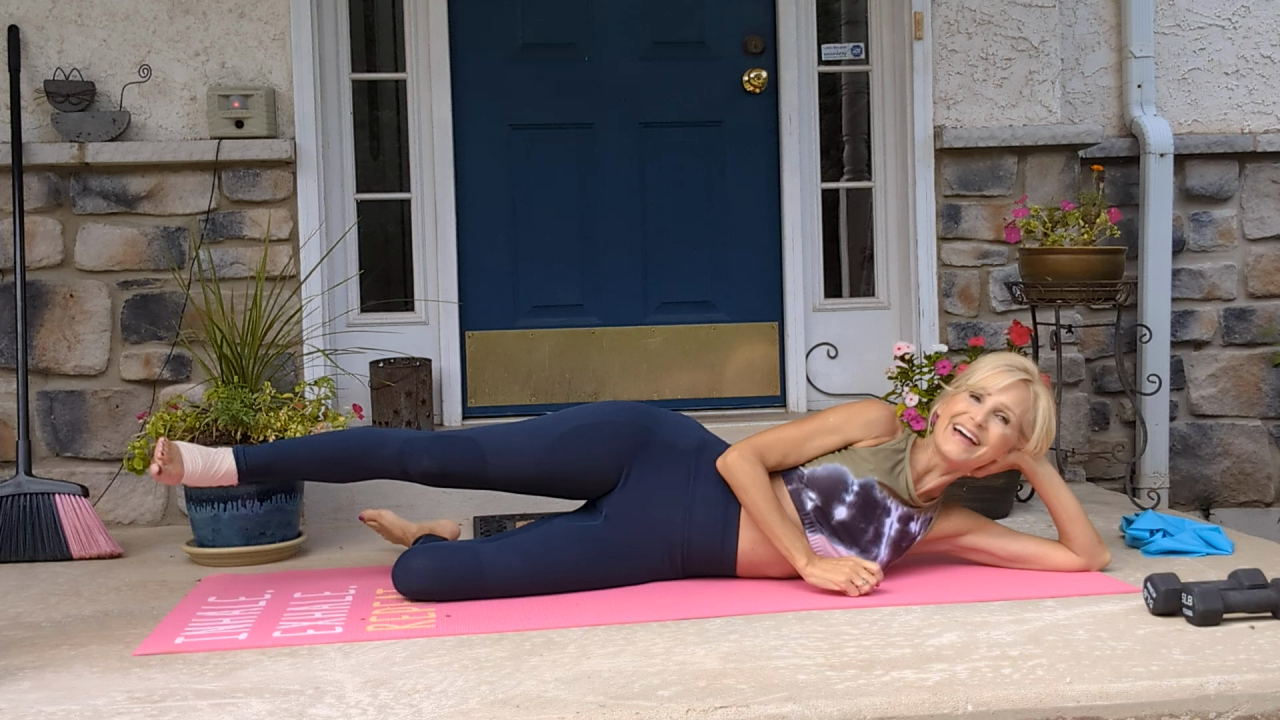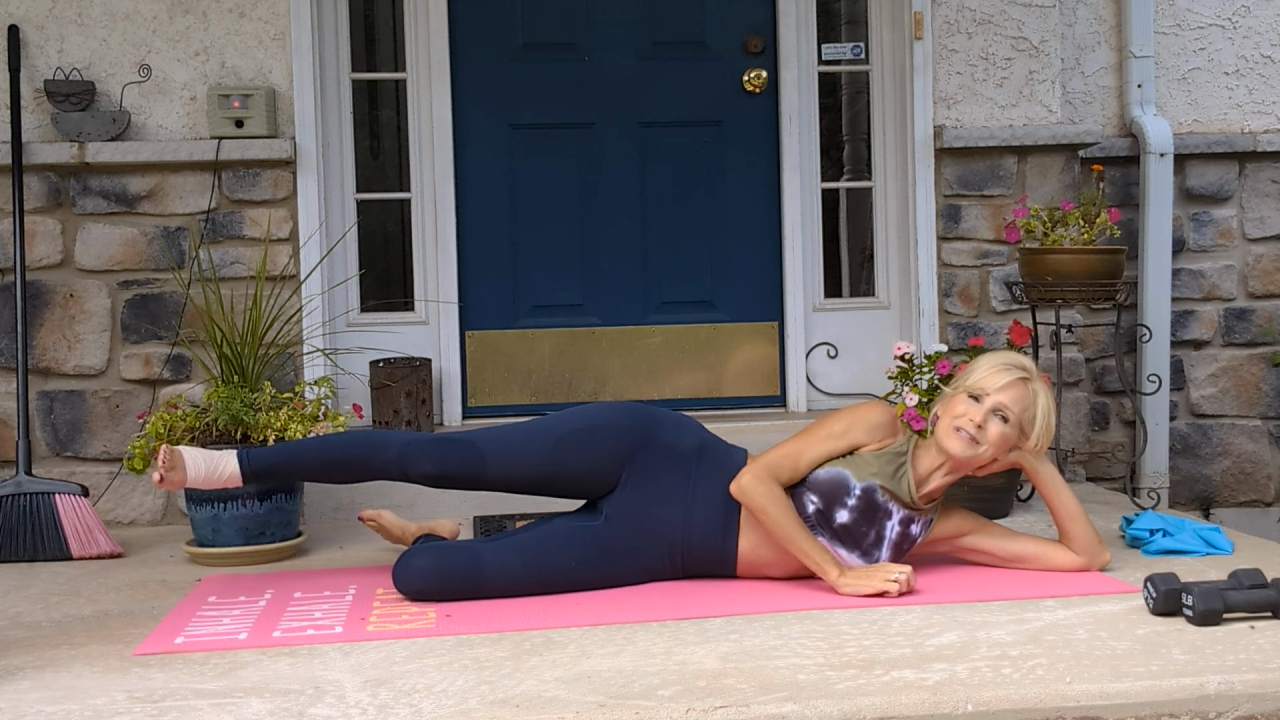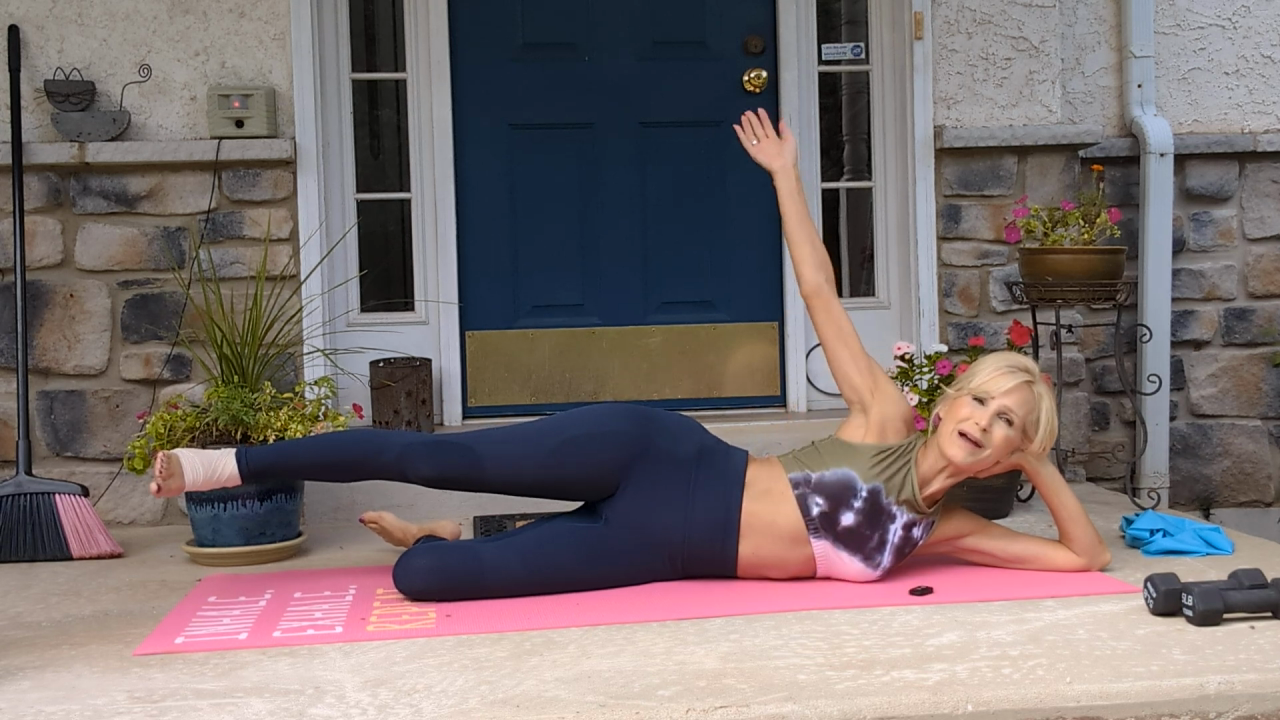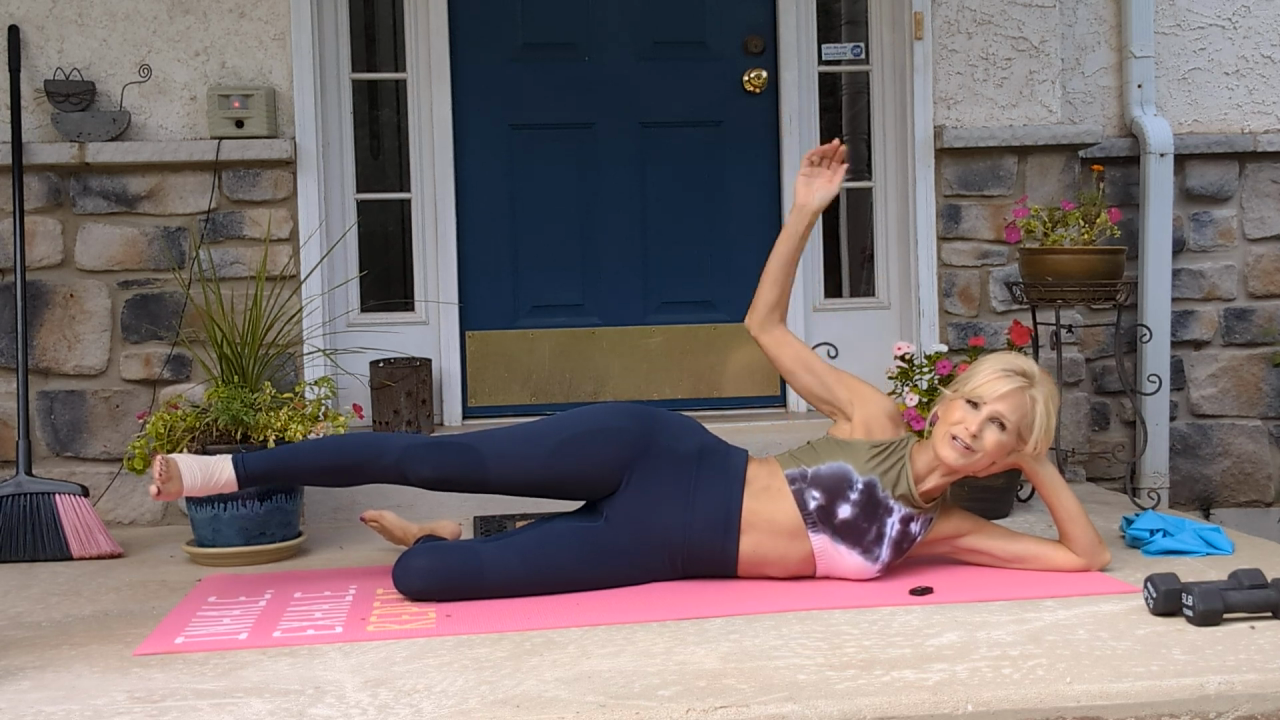
dt=1s
person 1, frame 1
left shoulder: (941, 523)
right shoulder: (876, 422)
left elbow: (1086, 556)
right elbow: (741, 458)
left wrist: (1040, 464)
right wrist: (809, 563)
left hip: (656, 546)
right hip: (656, 454)
right knee: (432, 455)
left ankle: (434, 537)
right ankle: (231, 460)
person 1, frame 2
left shoulder: (939, 525)
right shoulder: (878, 425)
left elbow: (1086, 556)
right elbow: (754, 478)
left wrist: (1039, 464)
right wrist: (836, 573)
left hip: (657, 549)
right hip: (655, 454)
right knee: (434, 456)
left ankle: (440, 537)
right ankle: (235, 464)
person 1, frame 3
left shoulder: (938, 528)
right shoulder: (885, 419)
left elbow: (1086, 555)
right elbow: (820, 297)
left wrist: (1040, 463)
right wrist: (786, 175)
left hip: (660, 554)
right hip: (661, 458)
right knee: (431, 458)
left ankle: (441, 540)
right ankle: (229, 466)
person 1, frame 4
left shoulder: (937, 526)
right shoulder: (877, 421)
left elbow: (1085, 556)
right elbow: (764, 324)
left wrist: (1039, 462)
right wrist: (803, 216)
left hip: (658, 550)
right hip: (659, 455)
left knee: (420, 578)
right knee: (429, 458)
left ankle: (447, 541)
right ankle: (223, 468)
